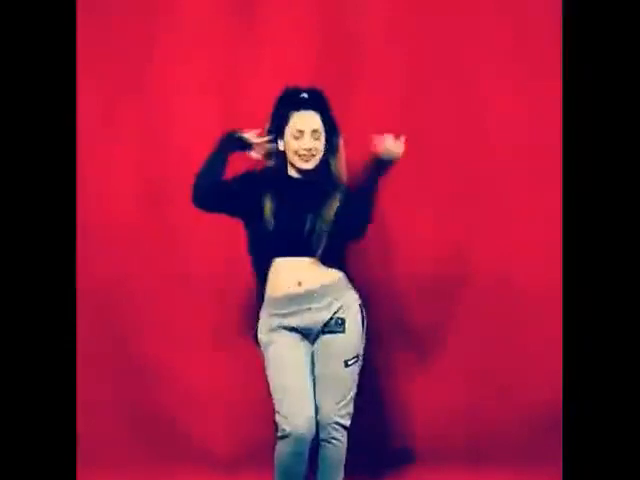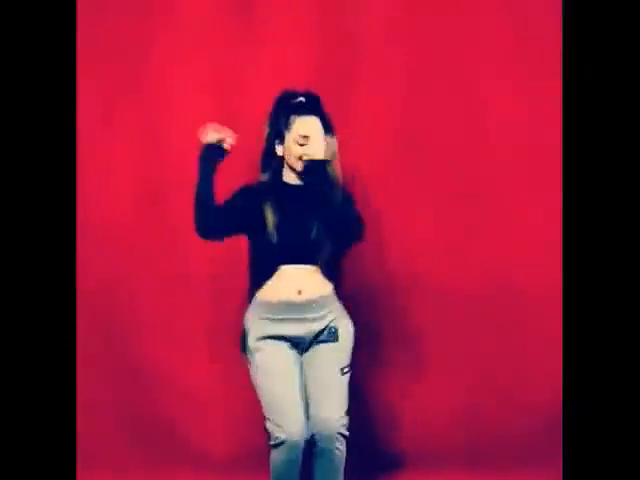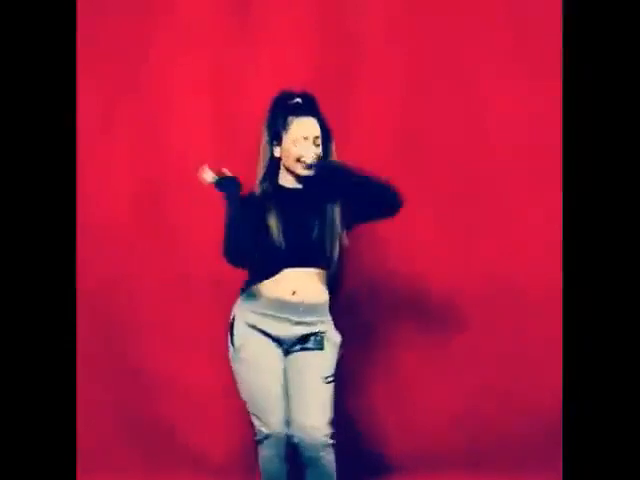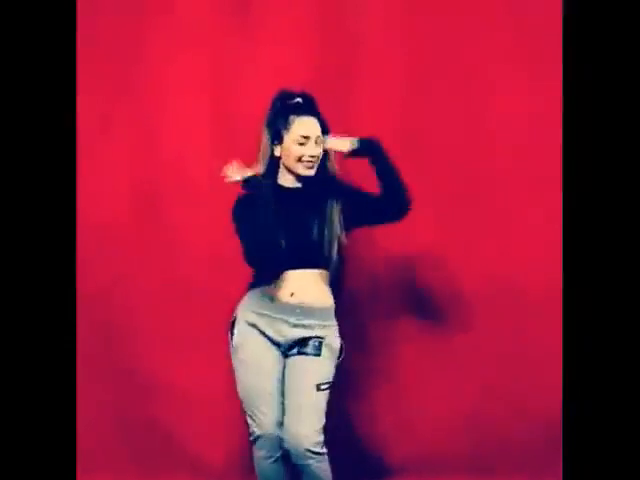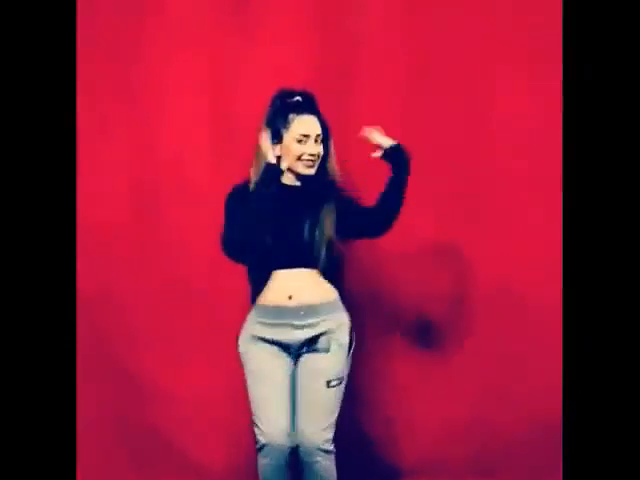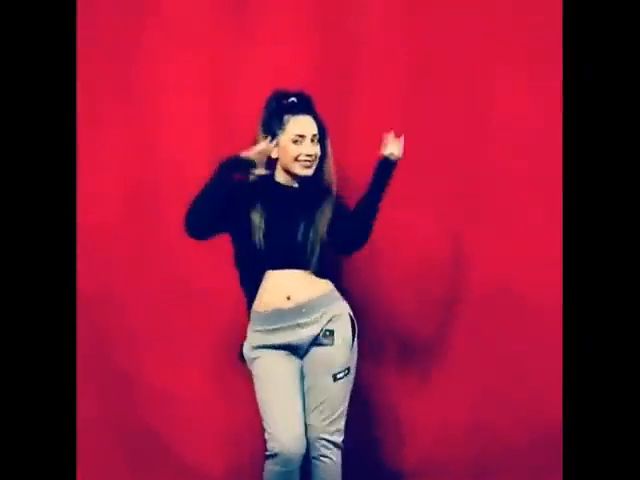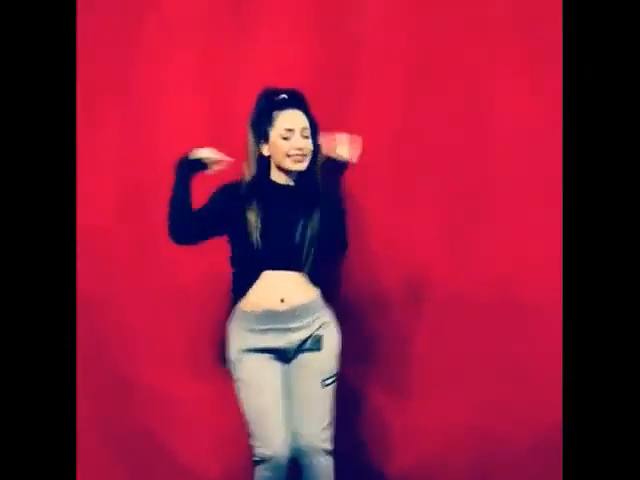
dt=0.2s
person 1, frame 1
left shoulder: (336, 191)
right shoulder: (260, 184)
left elbow: (353, 230)
right elbow: (205, 196)
left wrist: (378, 168)
right wrist: (230, 144)
left hip: (336, 309)
right hip: (281, 317)
left knee: (334, 419)
right knee: (295, 422)
person 1, frame 2
left shoulder: (329, 194)
right shoulder: (256, 197)
left elbow: (352, 233)
right elbow: (208, 226)
left wrist: (319, 173)
right wrist: (210, 157)
left hip: (325, 320)
right hip: (270, 324)
left knee: (330, 428)
right knee: (290, 431)
person 1, frame 3
left shoulder: (335, 197)
right shoulder: (257, 203)
left elbow: (390, 201)
right elbow: (239, 255)
left wrist: (328, 170)
right wrist: (232, 192)
left hip: (313, 325)
right hip: (257, 320)
left knee: (314, 433)
right knee: (272, 431)
person 1, frame 4
left shoulder: (334, 197)
right shoulder: (253, 203)
left elbow: (398, 205)
right elbow: (260, 258)
left wrist: (368, 150)
right wrist: (257, 187)
left hip: (315, 328)
right hip: (259, 322)
left knee: (305, 439)
right knee: (267, 434)
person 1, frame 5
left shoulder: (329, 198)
right shoulder: (247, 197)
left elbow: (377, 221)
right elbow: (236, 248)
left wrist: (398, 160)
right wrist: (268, 178)
left hip: (324, 326)
right hip: (266, 330)
left knee: (314, 440)
right knee: (273, 439)
person 1, frame 6
left shoulder: (323, 200)
right shoulder: (243, 194)
left elbow: (351, 238)
right elbow: (196, 226)
left wrist: (384, 170)
right wrist: (234, 167)
left hip: (326, 320)
right hip: (267, 332)
left knee: (325, 439)
right knee: (285, 446)
person 1, frame 7
left shoulder: (317, 197)
right shoulder: (238, 197)
left elbow: (332, 253)
right elbow: (183, 232)
left wrist: (334, 172)
right wrist: (187, 169)
left hip: (312, 328)
right hip: (252, 333)
left knee: (314, 444)
right knee: (274, 448)
